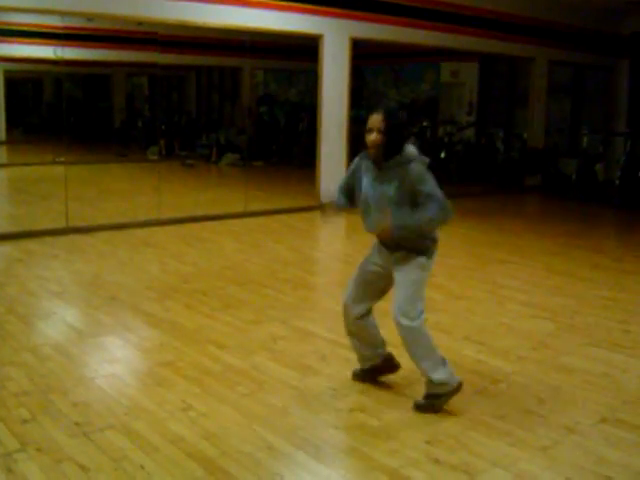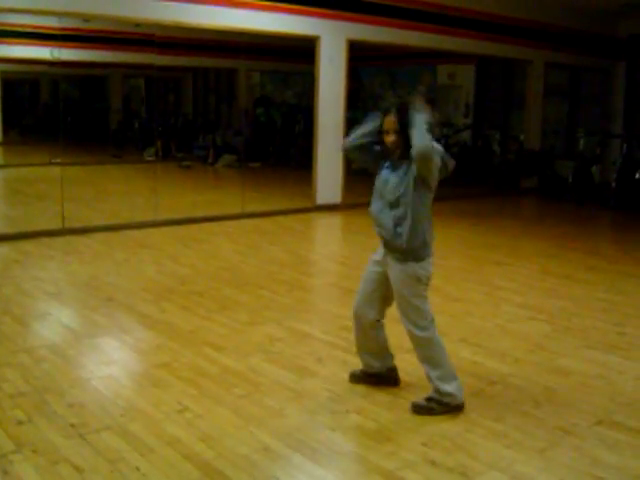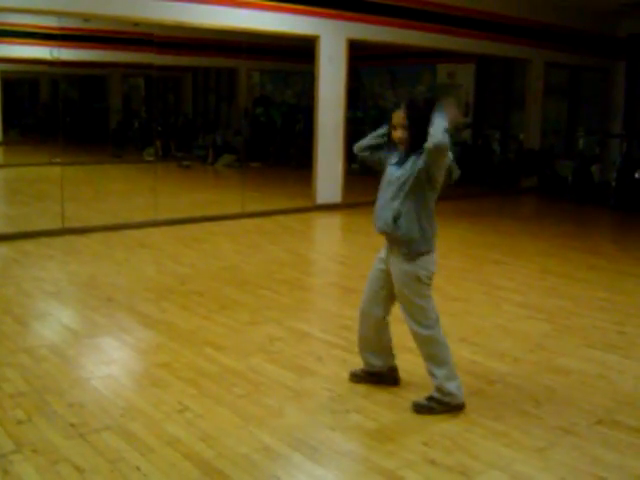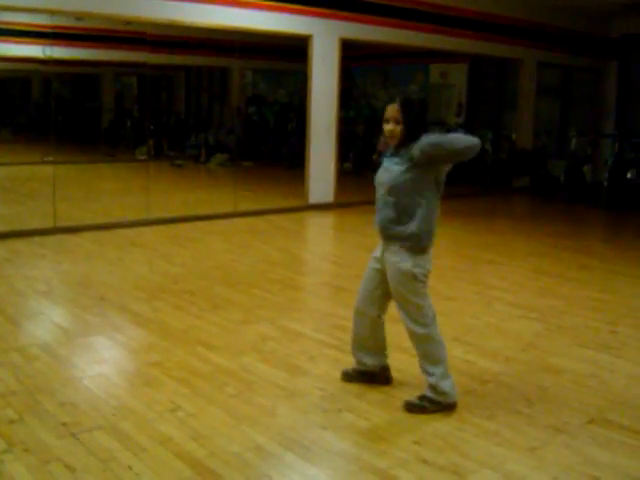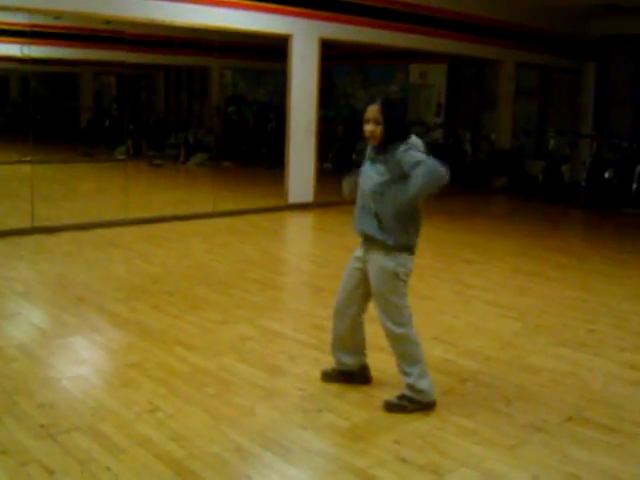
dt=0.2s
person 1, frame 1
left shoulder: (411, 169)
right shoulder: (363, 164)
left elbow: (441, 211)
right elbow: (346, 195)
left wrist: (397, 224)
right wrist: (337, 202)
left hip: (414, 253)
right hip: (383, 250)
left knee: (406, 318)
right knee: (352, 306)
left ankle: (442, 382)
right ankle: (378, 360)
person 1, frame 2
left shoulder: (424, 163)
right shoulder: (385, 159)
left elbow: (426, 149)
right elbow: (350, 146)
left wrist: (420, 116)
right wrist: (377, 120)
left hip: (410, 258)
right hip: (385, 251)
left knee: (419, 327)
right knee: (364, 313)
left ankle: (448, 394)
right ankle: (379, 368)
person 1, frame 3
left shoulder: (430, 161)
right shoulder: (394, 156)
left elbow: (438, 144)
right elbow: (360, 149)
left wrist: (440, 116)
right wrist: (390, 131)
left hip: (412, 255)
right hip: (390, 249)
left knee: (423, 325)
right knee: (371, 311)
left ankle: (449, 394)
right ankle: (380, 367)
person 1, frame 4
left shoulder: (426, 152)
right shoulder: (392, 152)
left elbow: (471, 145)
left wrist: (426, 146)
right wrist: (387, 146)
left hip: (409, 252)
right hip: (386, 246)
left knee: (419, 323)
right knee: (365, 309)
left ankle: (442, 392)
right ankle: (372, 366)
person 1, frame 5
left shoulder: (404, 157)
right shoulder: (375, 154)
left elbow: (438, 173)
left wrist: (401, 202)
right wrist: (354, 183)
left hip: (392, 253)
right hip: (366, 247)
left knee: (396, 322)
right knee: (344, 310)
left ankle: (419, 391)
right ankle: (350, 366)
